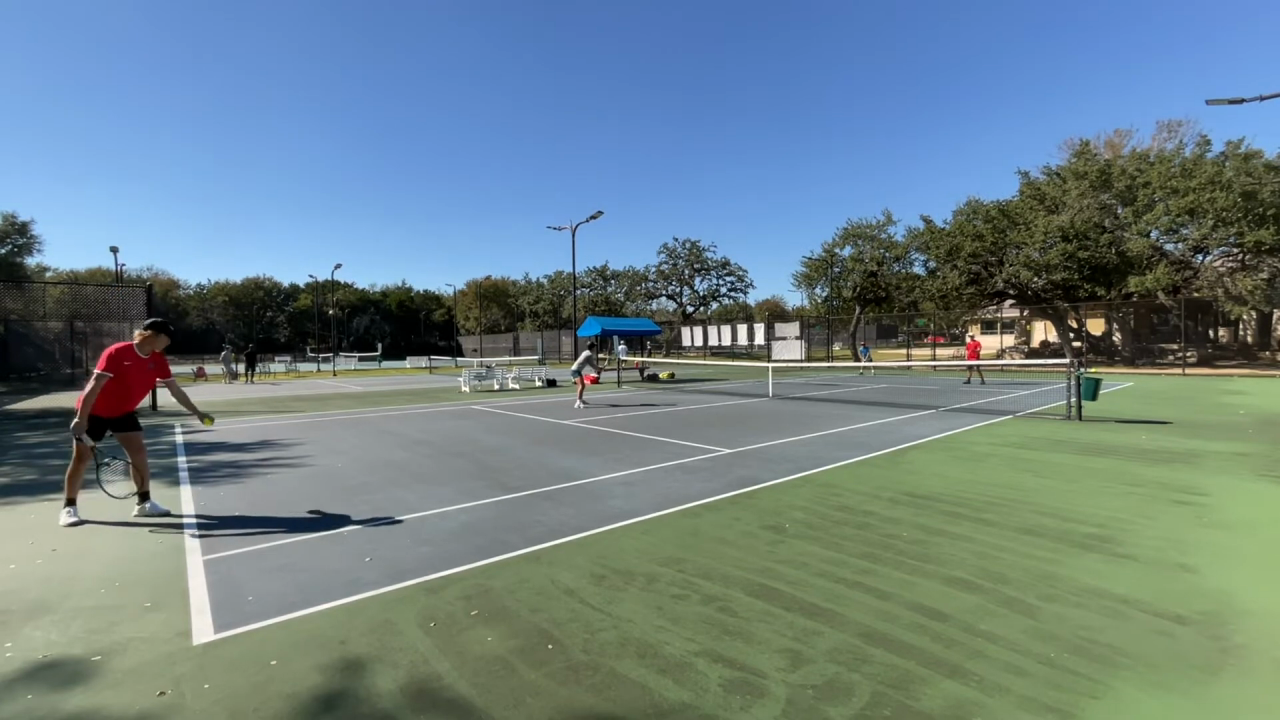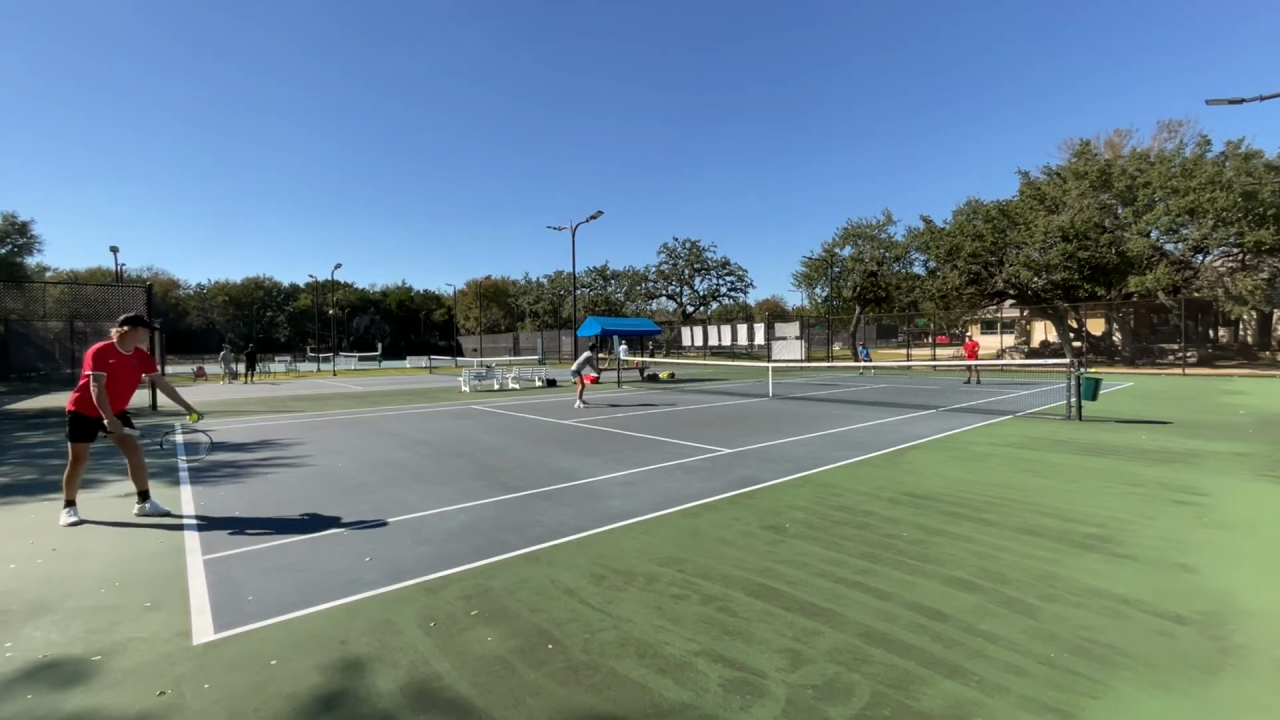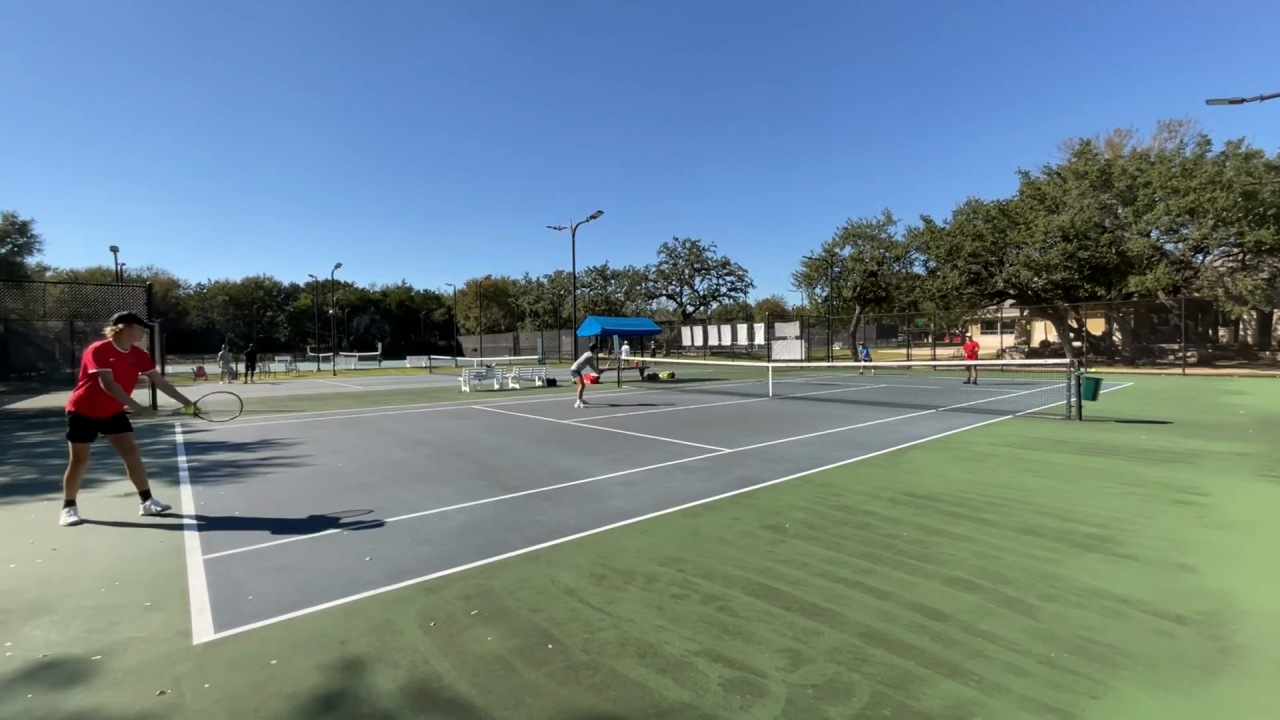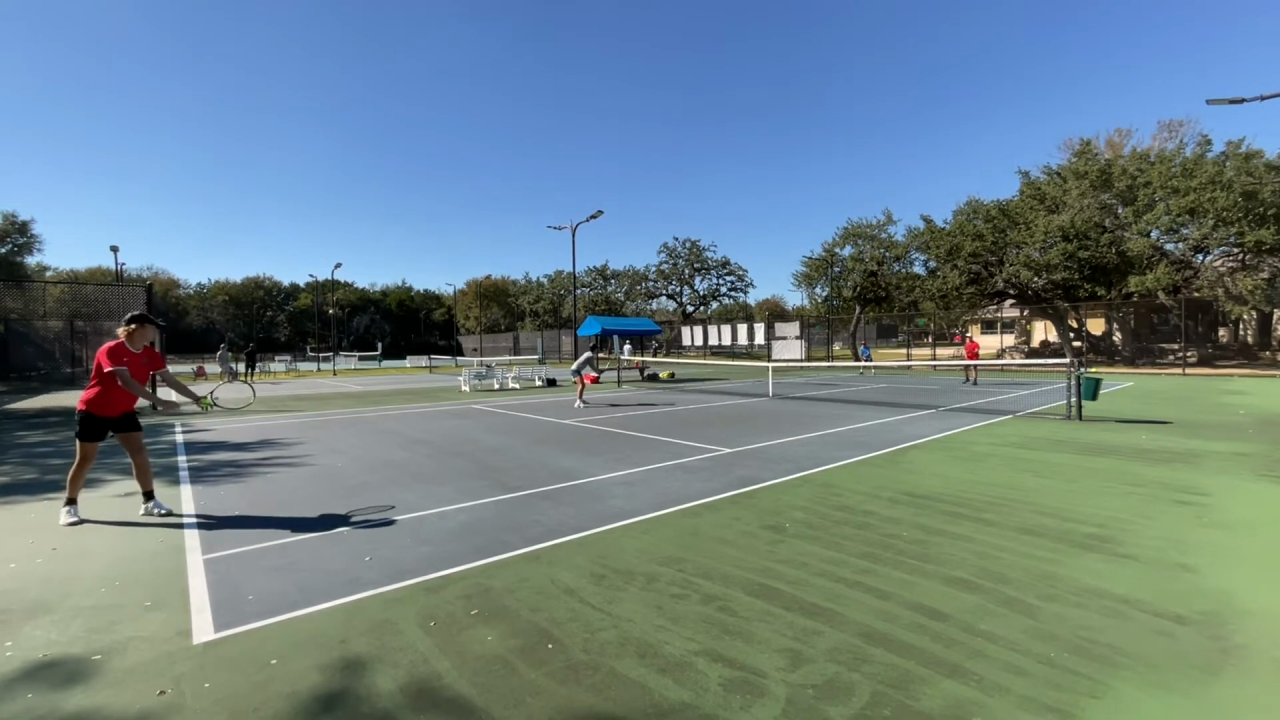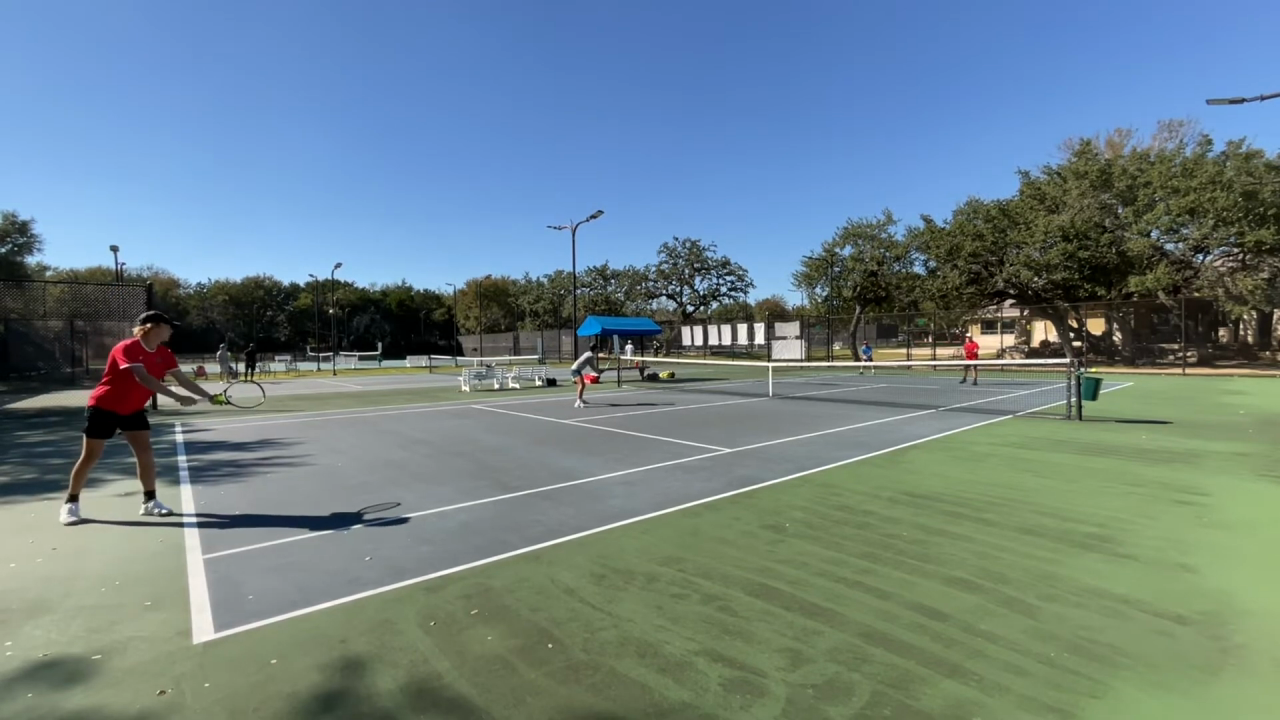
dt=0.2s
person 1, frame 1
left shoulder: (158, 360)
right shoulder: (117, 353)
left elbow: (176, 391)
right elbow: (95, 385)
left wrist: (197, 413)
right wrist: (81, 418)
left hip: (123, 413)
right hip: (94, 412)
left knee: (139, 453)
right knee: (81, 459)
left ankle: (144, 503)
right ankle: (69, 507)
person 1, frame 2
left shoulder: (142, 357)
right shoulder: (99, 351)
left elbow: (162, 385)
right elbow: (97, 386)
left wrist: (188, 408)
right wrist: (107, 417)
left hip: (116, 412)
right hip: (83, 412)
left knee: (135, 453)
right knee: (78, 460)
left ankle: (144, 502)
right ankle: (68, 508)
person 1, frame 3
left shoulder: (139, 355)
right shoulder: (98, 350)
left elbow: (160, 382)
right elbow: (108, 383)
left wrist: (186, 402)
right wrist: (135, 406)
left hip: (113, 413)
right hip: (83, 412)
left knee: (132, 454)
right knee: (79, 461)
left ankle: (147, 501)
right ankle: (68, 507)
person 1, frame 4
left shoulder: (151, 355)
right shoulder: (111, 350)
left elbow: (170, 380)
right elbow: (126, 381)
left wrist: (197, 398)
right wrist: (159, 401)
left hip: (123, 412)
right hip: (93, 411)
left knee: (140, 454)
right knee: (85, 460)
left ankle: (149, 502)
right ankle: (69, 506)
person 1, frame 5
left shoulder: (164, 354)
right shoulder: (127, 348)
left elbow: (183, 380)
right elbow: (144, 378)
left wrist: (209, 397)
right wrist: (178, 398)
left hip: (133, 409)
right hip: (104, 407)
left knee: (145, 453)
right knee: (90, 456)
left ankle: (150, 502)
right ankle: (71, 503)
